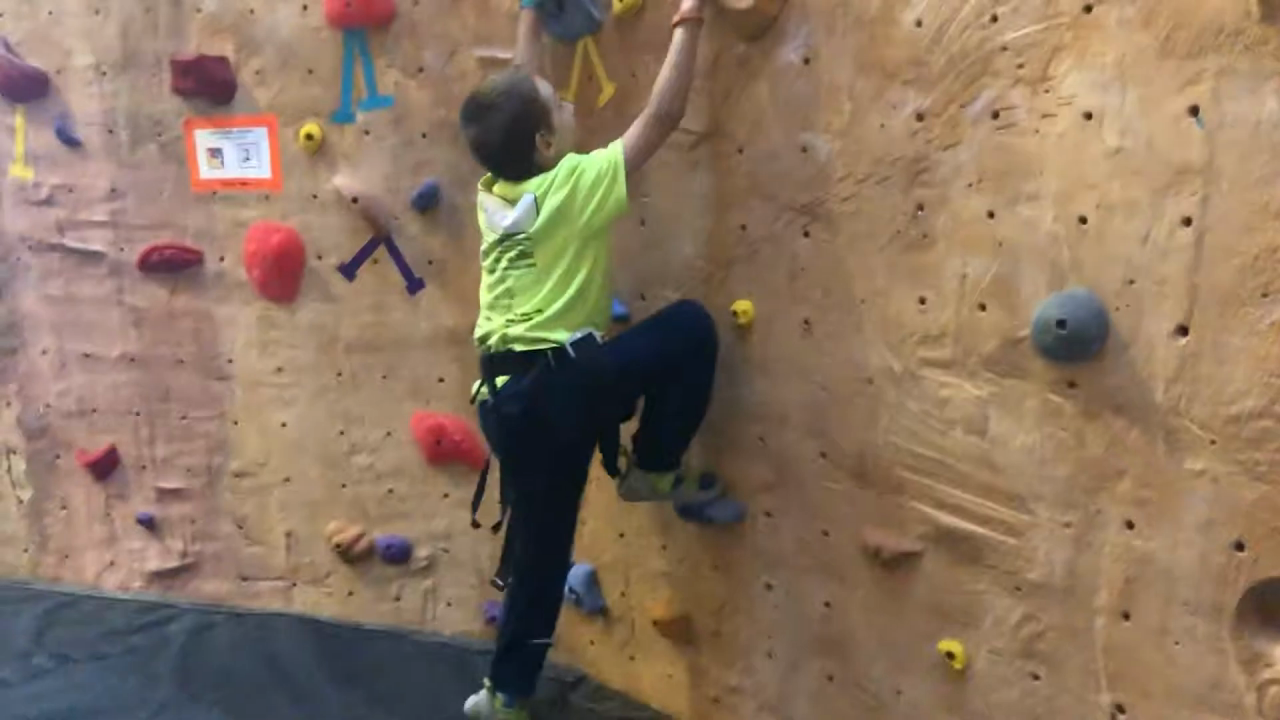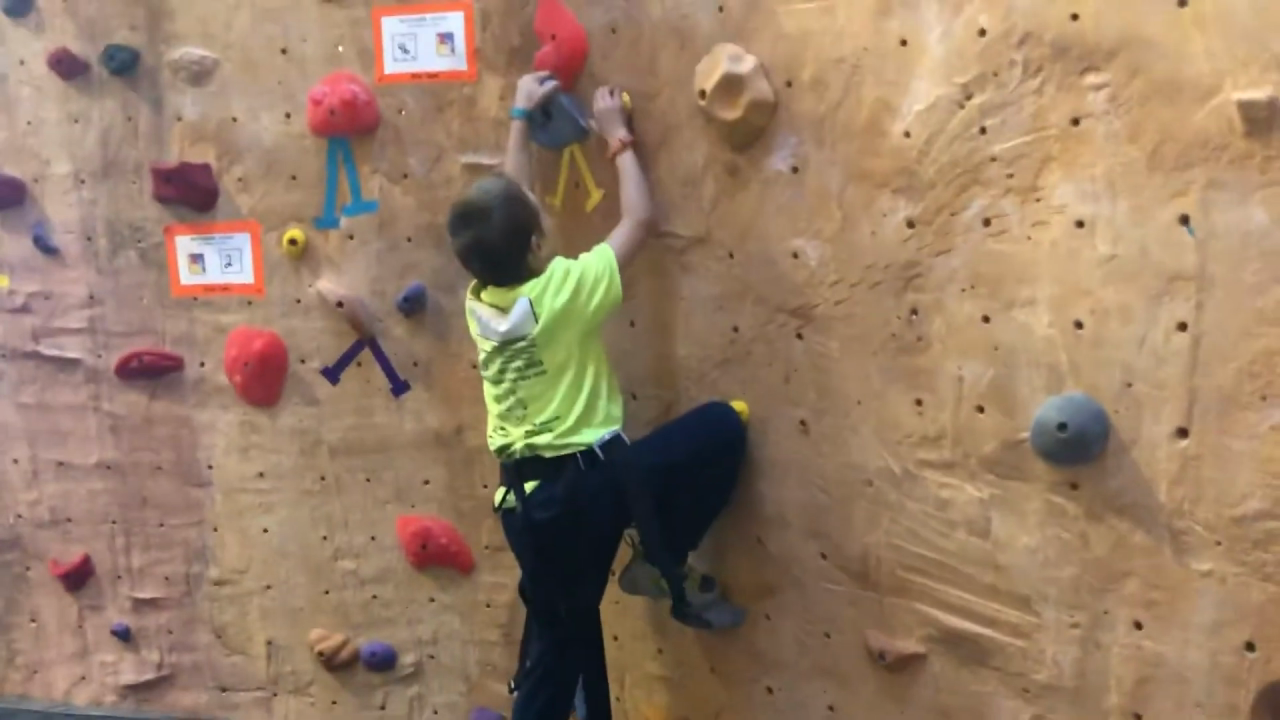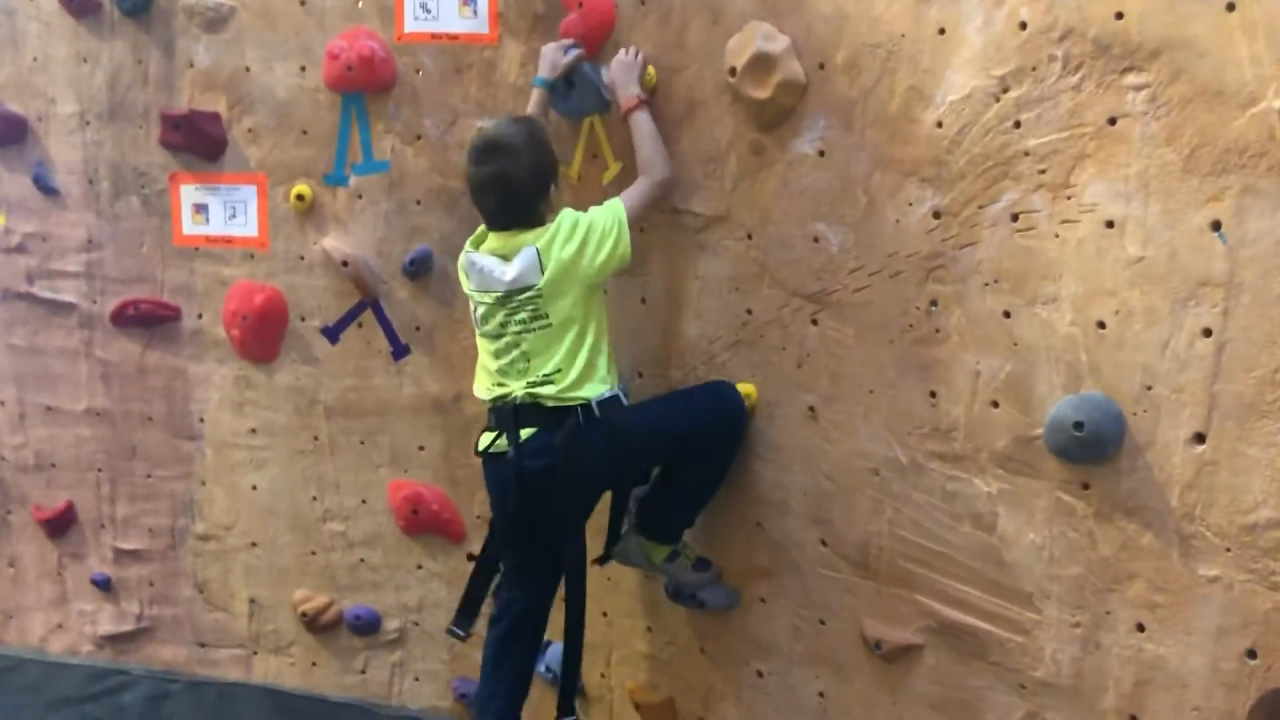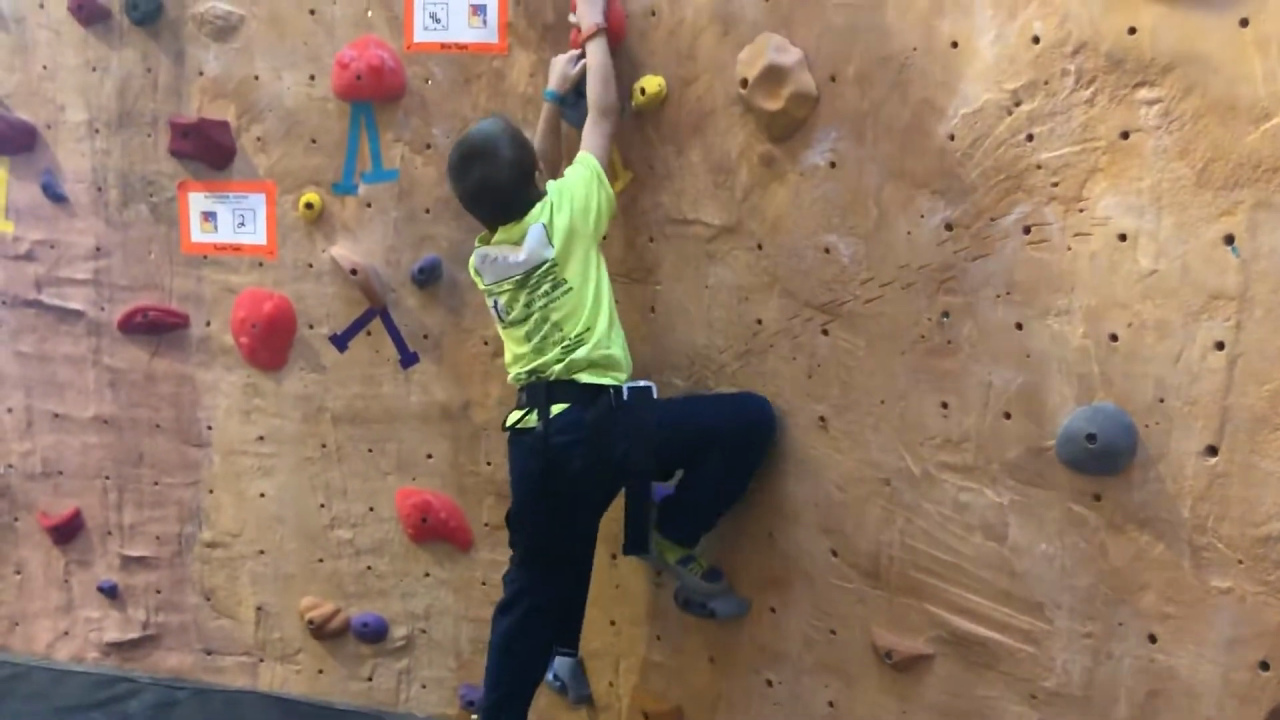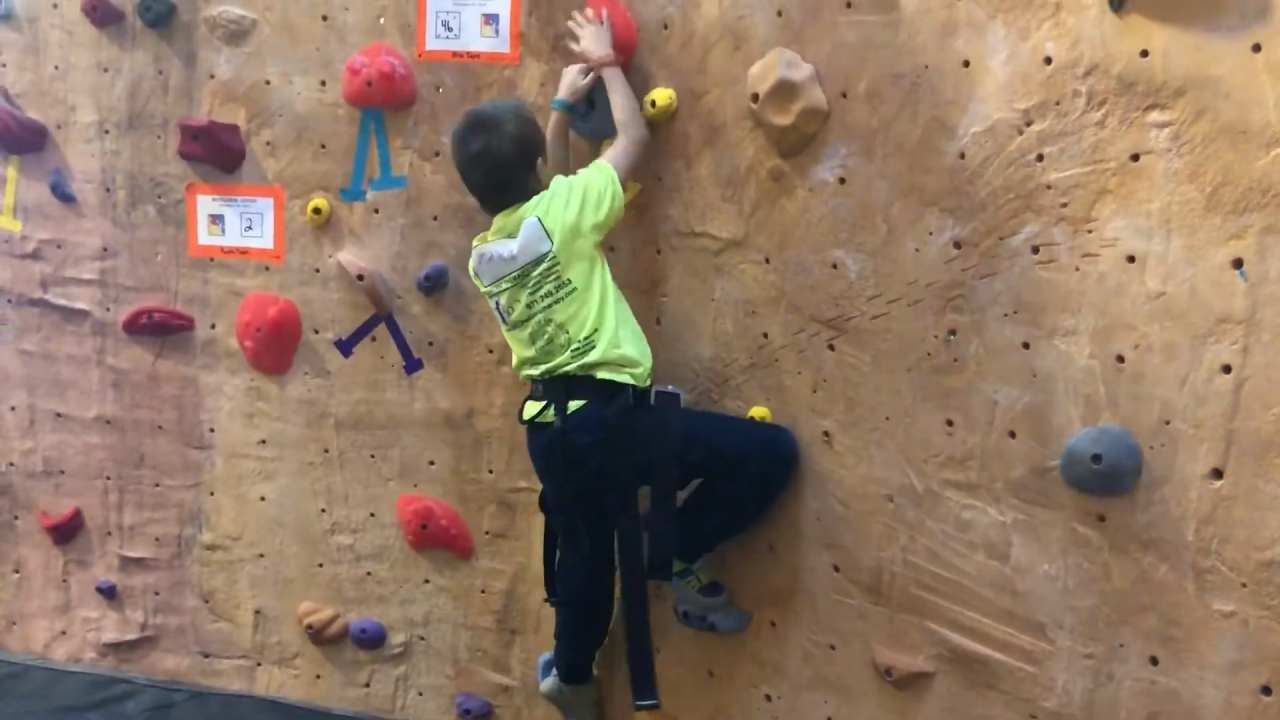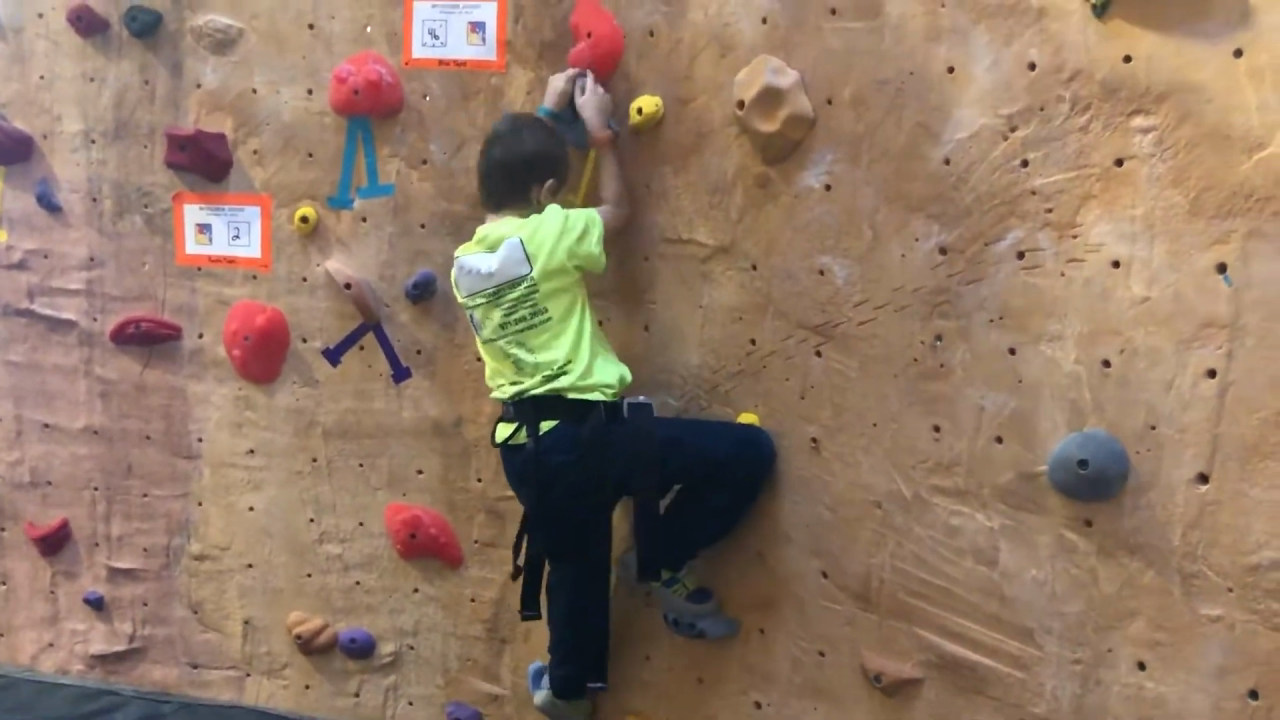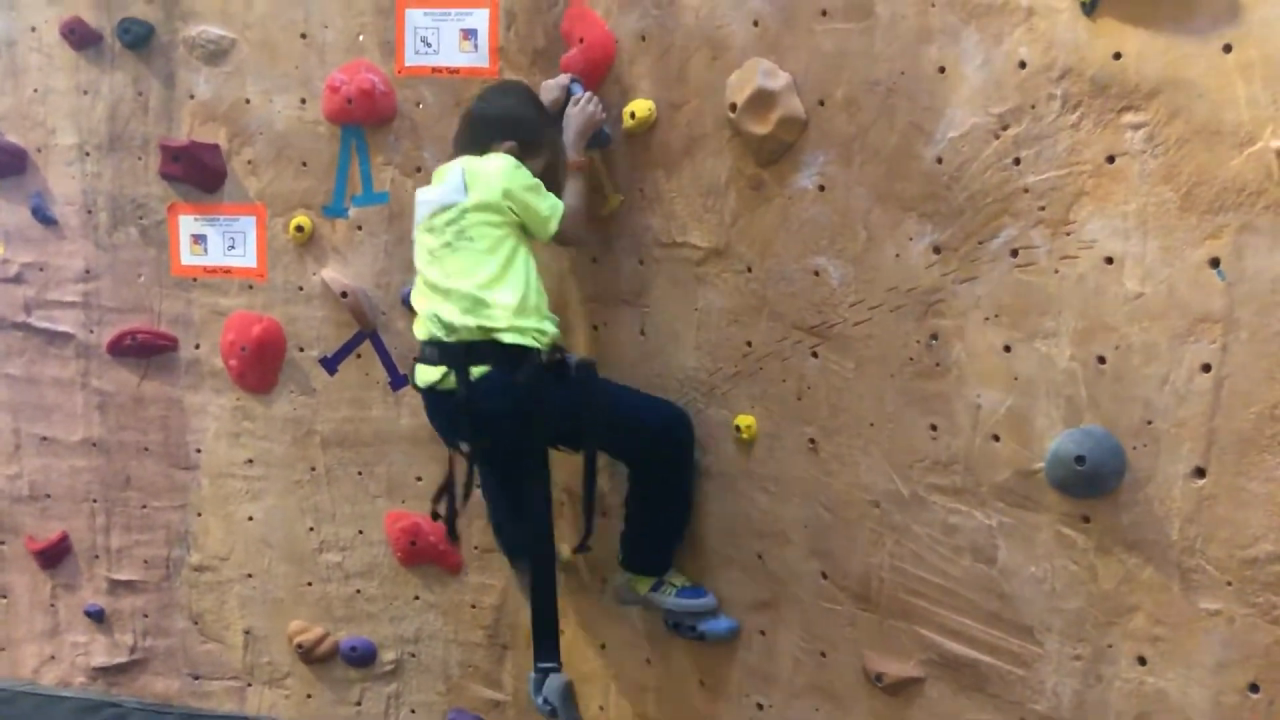
dt=0.5s
person 1, frame 1
left shoulder: (495, 188)
right shoulder: (573, 184)
left elbow: (517, 97)
right elbow: (663, 113)
left hip: (504, 396)
right hip: (556, 386)
left knee: (539, 543)
right knee: (690, 327)
right ankle: (655, 468)
person 1, frame 2
left shoulder: (478, 301)
right shoulder: (564, 288)
left elbow: (502, 204)
right elbow: (640, 217)
left wrist: (520, 118)
right wrist: (617, 134)
left hip: (525, 499)
right hip: (585, 483)
left knee: (554, 644)
right knee: (720, 427)
right ankle: (660, 566)
person 1, frame 3
left shoulder: (475, 254)
right shoulder: (573, 240)
left elbow: (506, 178)
right elbow: (657, 176)
left wrist: (541, 88)
right wrist: (630, 95)
left hip: (507, 452)
right hip: (578, 438)
left knee: (521, 598)
right knee: (721, 406)
right ankle: (652, 537)
person 1, frame 4
left shoulder: (483, 258)
right shoulder: (562, 213)
left elbow: (530, 190)
right elbow: (605, 113)
left wrist: (552, 94)
left hip: (535, 435)
right hip: (599, 422)
left knee: (535, 586)
right knee: (751, 418)
right ankle: (671, 538)
person 1, frame 5
left shoulder: (484, 254)
right shoulder: (563, 210)
right elbow: (634, 137)
left wrist: (561, 106)
right wrist: (604, 59)
left hip: (550, 429)
right hip: (610, 416)
left knee: (583, 554)
right knee: (772, 451)
right ankle: (675, 556)
person 1, frame 6
left shoulder: (466, 261)
right shoulder: (550, 233)
left elbow: (515, 174)
right elbow: (616, 213)
left wrist: (547, 118)
right wrist: (596, 127)
left hip: (523, 445)
right hip: (585, 433)
left knee: (573, 565)
right knee: (748, 451)
right ankle: (656, 563)
person 1, frame 7
left shoulder: (438, 185)
right shoulder: (500, 173)
right elbow: (572, 228)
left wrist: (541, 111)
right wrist: (575, 144)
left hip: (442, 387)
right hip: (505, 378)
left knee: (514, 482)
right knee: (664, 431)
right ankle: (645, 572)
